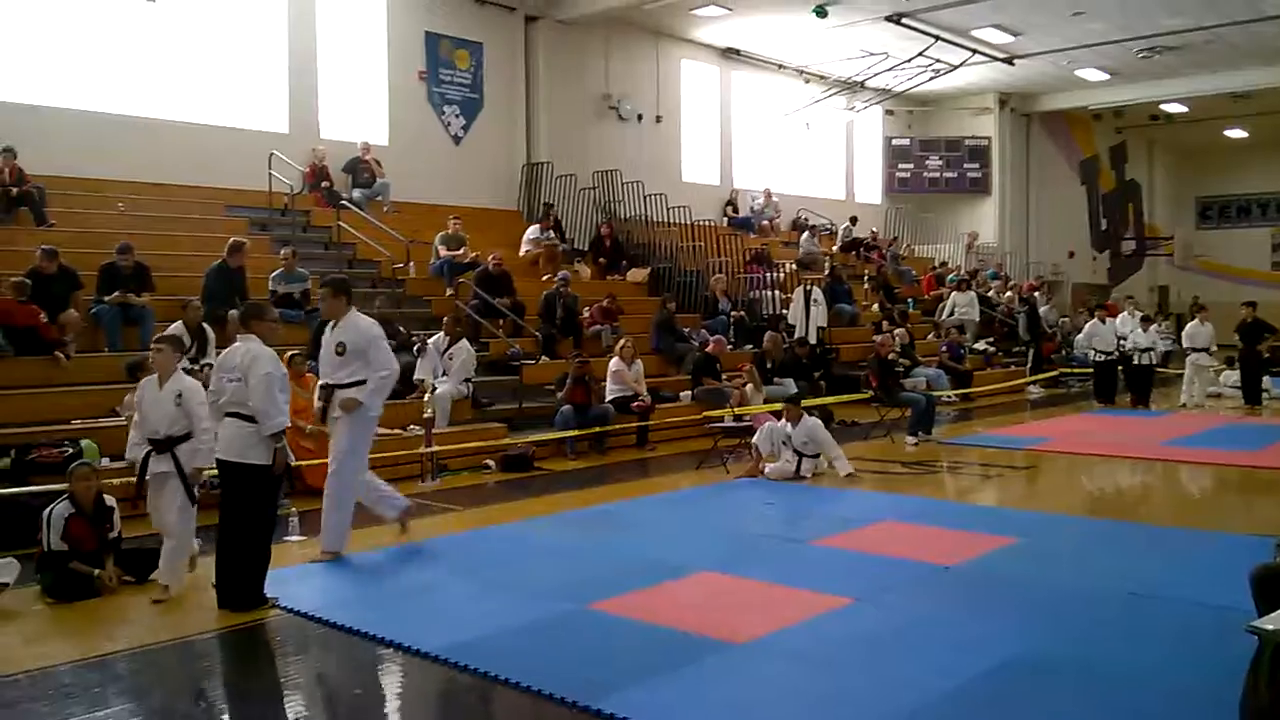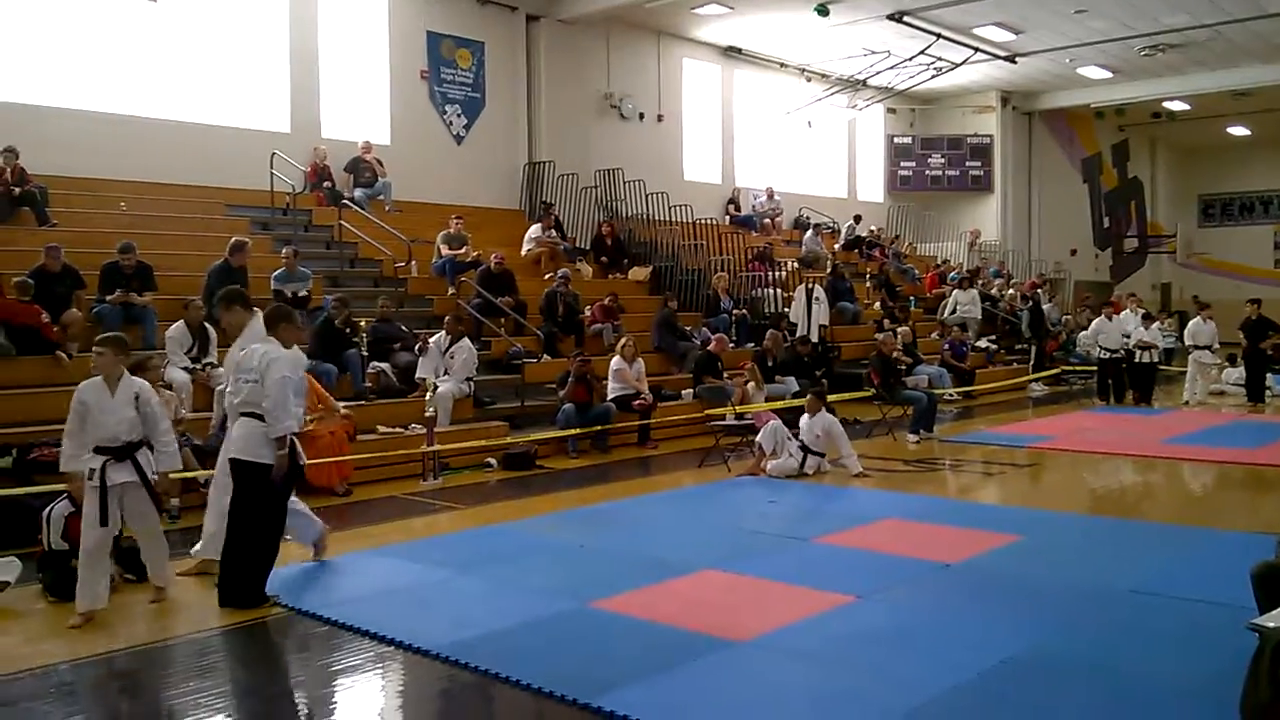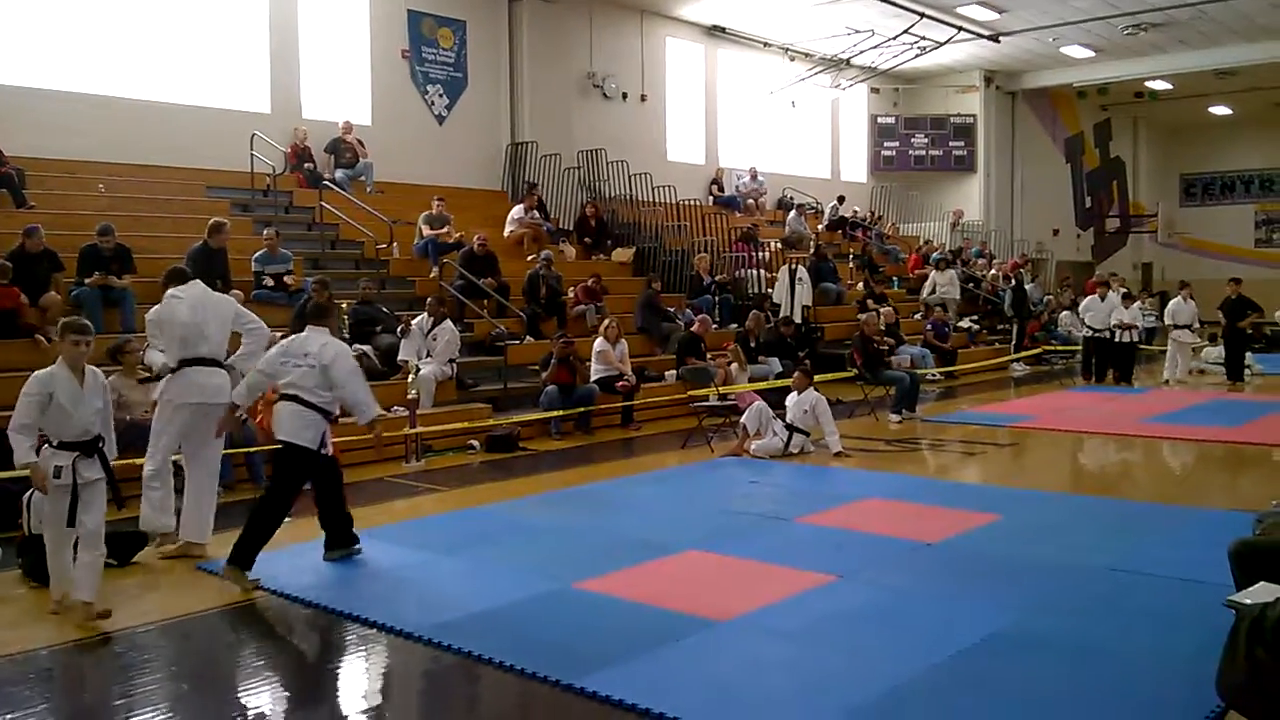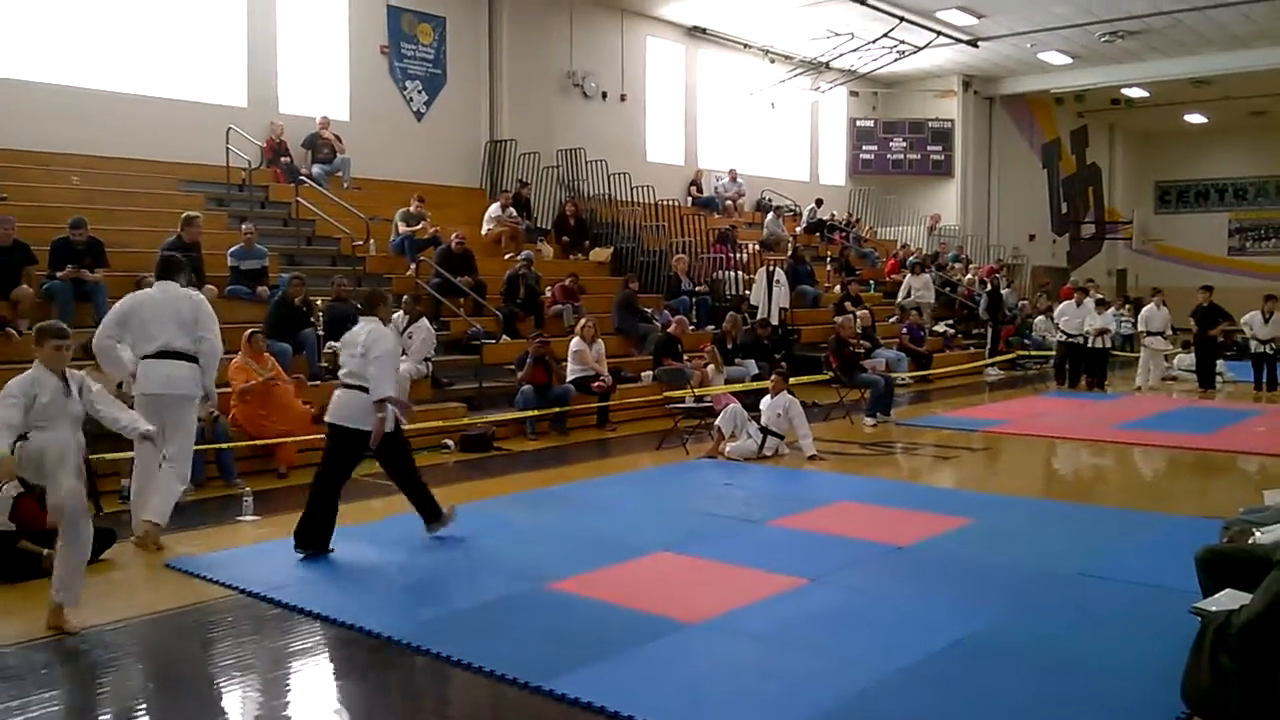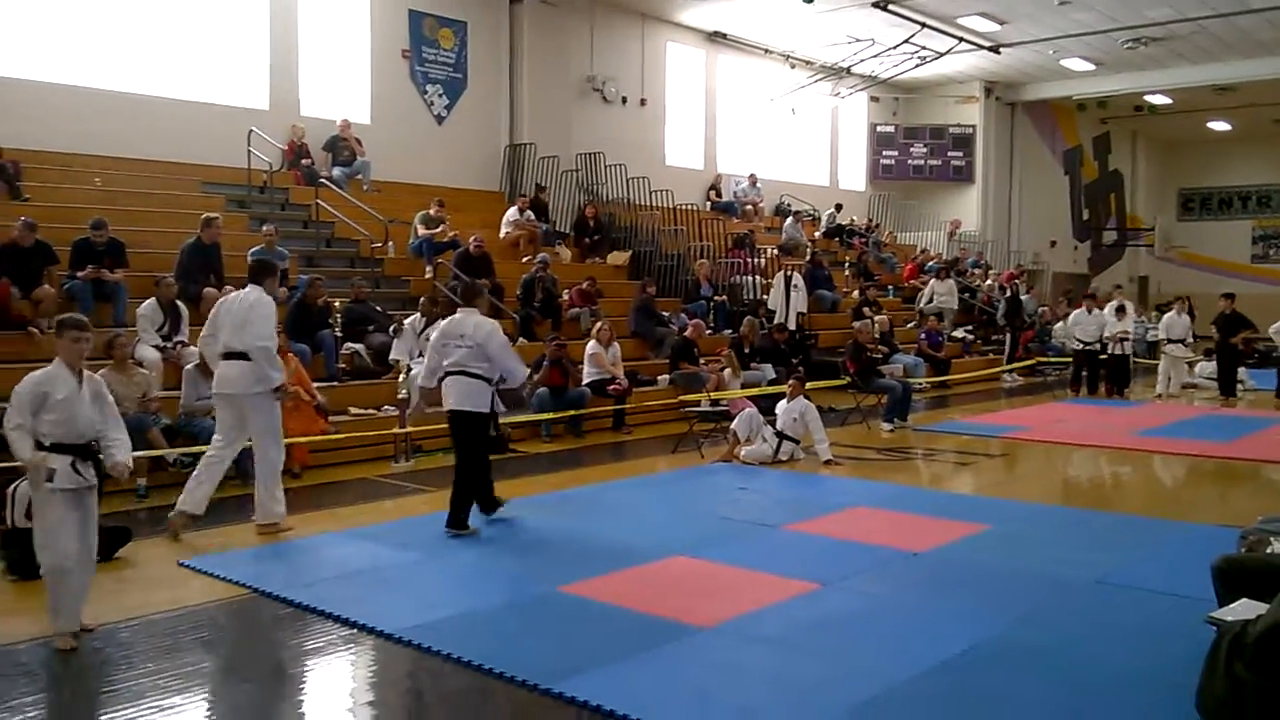
dt=0.5s
person 1, frame 1
left shoulder: (189, 387)
right shoulder: (145, 386)
left elbow: (204, 429)
right elbow: (138, 426)
left wrist: (199, 466)
right wrist: (138, 460)
left hip: (181, 459)
right hip: (154, 459)
left knee: (177, 522)
right knee: (161, 520)
left ankle: (167, 581)
right ankle: (190, 551)
person 1, frame 2
left shoulder: (140, 389)
right shoulder: (85, 391)
left elbow: (161, 431)
right elbow: (74, 434)
left wrist: (163, 470)
right wrist: (76, 470)
left hip: (135, 467)
right hip: (99, 470)
left knee: (149, 531)
right knee: (93, 541)
left ankle: (159, 581)
right ankle: (87, 605)
person 1, frame 3
left shoulder: (97, 378)
right shoulder: (43, 381)
right elbow: (20, 427)
left wrist: (108, 457)
right wrist: (32, 465)
left hip: (93, 462)
right hip: (60, 463)
left knee: (93, 532)
right knee: (59, 534)
left ankle: (85, 602)
right ankle: (61, 592)
person 1, frame 4
left shoulder: (78, 382)
left elbow: (109, 409)
left wrist: (142, 429)
left hip: (67, 463)
right hip: (34, 455)
left knee: (78, 534)
right knee: (66, 444)
left ankle: (57, 611)
right ankle: (59, 506)
person 1, frame 5
left shoulder: (96, 385)
right shoulder: (37, 382)
left elbow: (112, 426)
left wrist: (119, 458)
right wrist: (29, 457)
left hip: (84, 470)
right hip: (51, 473)
left knee: (85, 550)
right knee: (61, 554)
left ankle: (70, 616)
right ankle: (63, 627)
person 2, frame 1
left shoulder: (365, 328)
right shoulder: (332, 329)
left elbow: (388, 370)
left wrist: (359, 399)
right wrist: (321, 402)
left hip: (355, 407)
right hip: (337, 407)
left knee: (340, 475)
right knee: (354, 473)
left ankle: (331, 545)
right ankle: (398, 508)
person 2, frame 2
left shoulder: (266, 330)
right shoulder: (244, 337)
left elbow: (296, 362)
left wrist: (267, 394)
left hip: (263, 419)
right hip: (243, 419)
left knee: (266, 490)
right knee: (224, 487)
left ankle: (314, 532)
right ankle: (211, 556)
person 2, frame 3
left shoulder: (175, 296)
right shoulder: (224, 302)
left elbow: (181, 322)
right elbow: (259, 331)
left wrist: (169, 361)
right wrist: (235, 363)
left hip: (185, 382)
right hip: (218, 383)
left knee: (158, 457)
right knee: (204, 466)
left ankle: (162, 528)
right ankle: (195, 540)
person 2, frame 4
left shoulder: (134, 300)
right shoulder: (194, 299)
left elbow: (102, 341)
right elbow: (211, 346)
left wrist: (126, 371)
right wrist: (208, 385)
left hip: (150, 378)
right hip: (185, 378)
left knee: (146, 456)
right knee: (176, 458)
left ankle: (142, 527)
right ankle: (152, 521)
person 2, frame 5
left shoulder: (226, 301)
right shoulder: (263, 302)
left elbow: (206, 342)
right elbow: (260, 346)
right wrist: (277, 379)
left hip: (226, 376)
right hip: (253, 378)
left knee: (223, 446)
right knee: (269, 448)
left ankle: (186, 509)
right ankle: (269, 517)
person 3, frame 1
left shoulder: (225, 356)
right shoulder: (262, 355)
left elbow: (214, 401)
right elbow: (266, 405)
right wrist: (279, 445)
left hip: (230, 446)
right hip: (257, 446)
left knee: (232, 521)
right knee: (256, 523)
left ankle: (228, 593)
right ankle: (247, 596)
person 3, frame 2
left shoulder: (245, 356)
right shoulder: (282, 359)
left elbow: (234, 401)
right elbow: (278, 408)
right wrist: (283, 451)
left hip: (241, 442)
right hip: (267, 446)
left knee: (243, 519)
right knee: (265, 523)
left ankle: (230, 589)
right ankle: (247, 594)
person 3, frame 3
left shoulder: (288, 344)
right shoulder: (336, 349)
left elbow: (257, 377)
right elbow: (354, 390)
left wrist: (232, 411)
right wrist: (373, 425)
left hip: (288, 417)
right hip: (308, 425)
left knee: (329, 480)
right knee: (278, 497)
left ankle: (340, 542)
right ankle: (238, 562)
person 3, frame 4
left shoulder: (351, 336)
right shoulder: (383, 336)
right elbow: (381, 378)
left wrist: (387, 408)
right wrist: (381, 416)
left hip: (343, 407)
right hip: (369, 411)
left knee: (331, 475)
right knee: (402, 469)
left ankle: (310, 539)
right ankle: (434, 517)
person 3, frame 5
left shoulder: (445, 326)
right shoulder: (488, 326)
left elbow: (431, 362)
right elbow: (506, 361)
right wrist: (523, 383)
left hip: (453, 390)
right hip: (476, 393)
left knee: (469, 452)
right knee: (471, 458)
left ankle: (489, 502)
right ankle: (457, 521)
